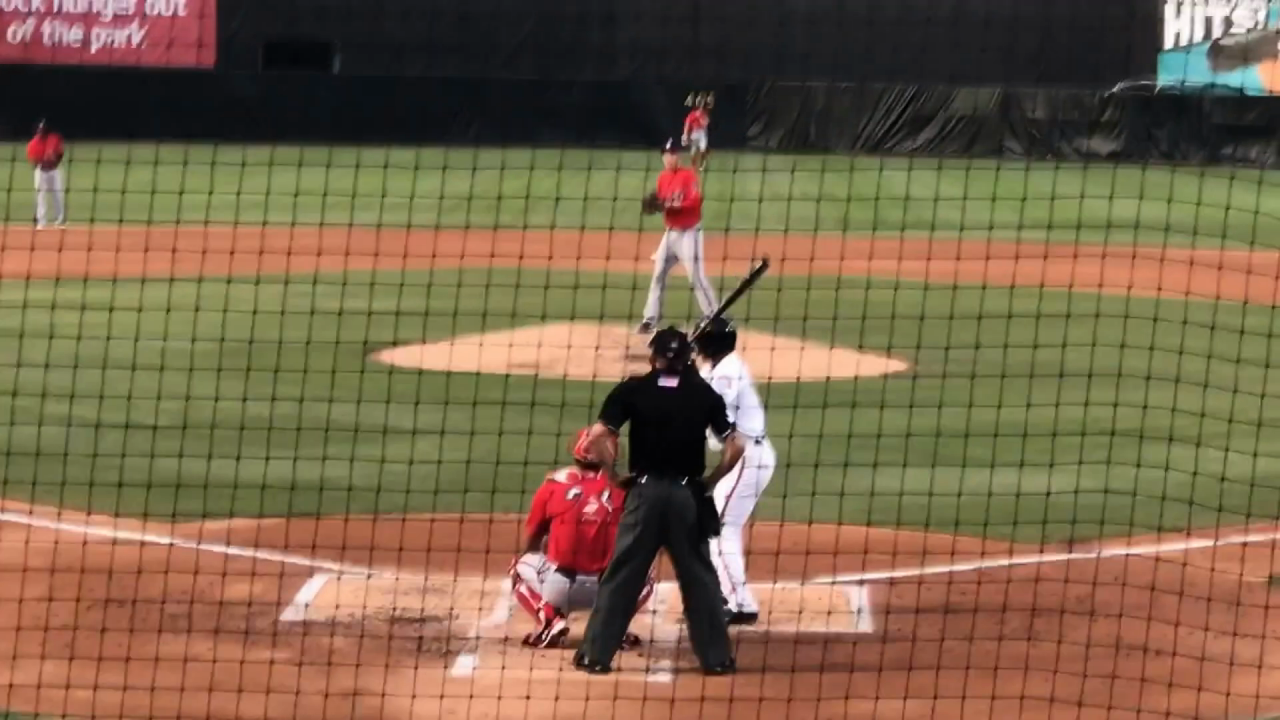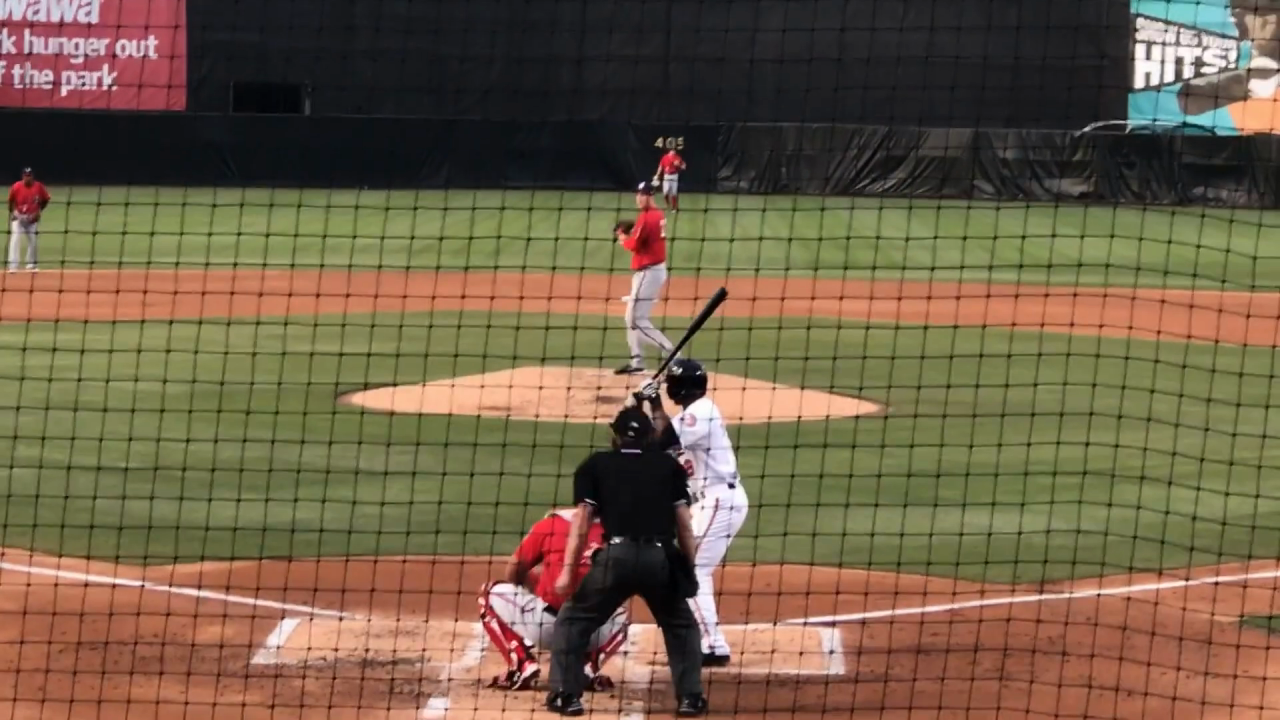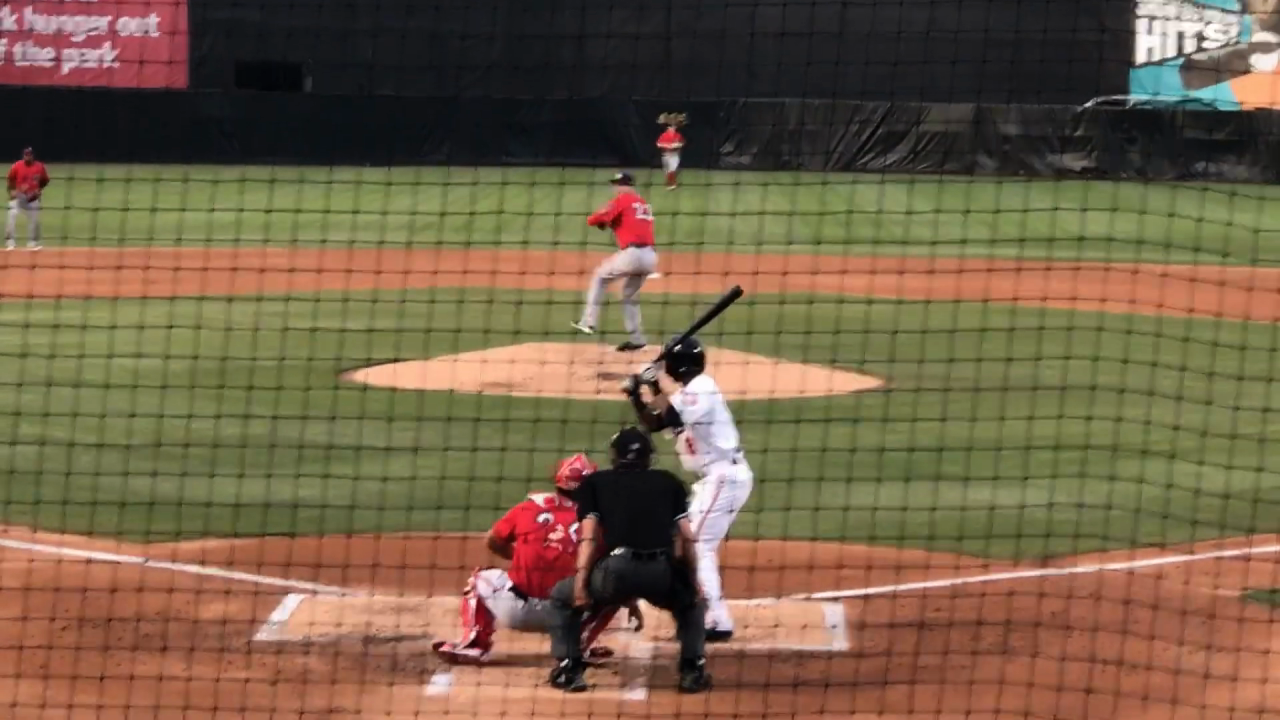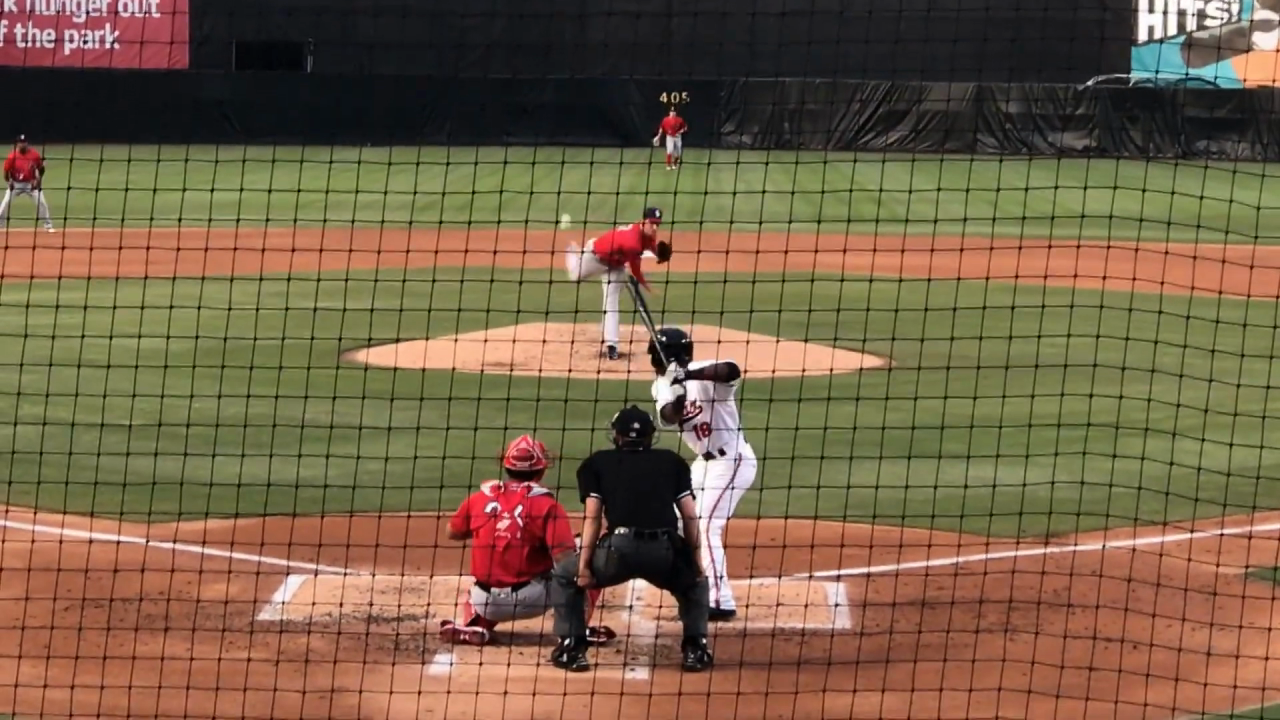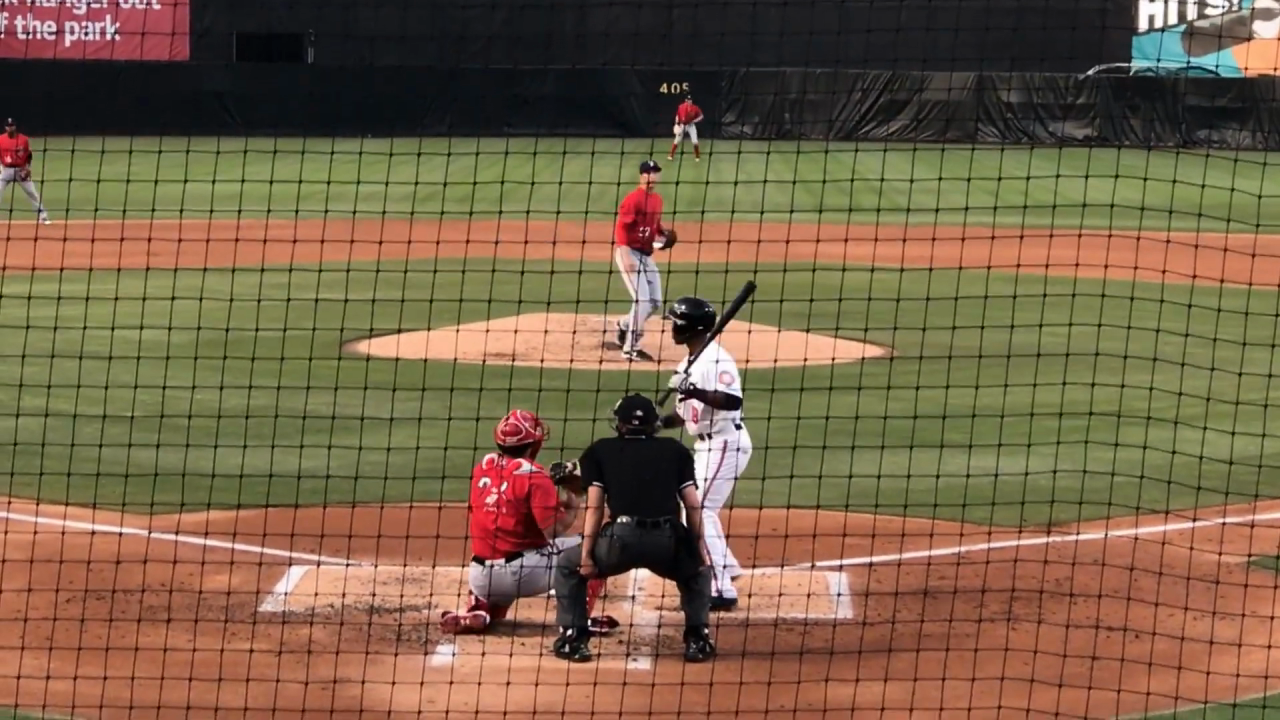
dt=0.7s
person 1, frame 1
left shoulder: (729, 369)
right shoulder: (718, 369)
left hip: (748, 457)
right hip: (741, 456)
left knee: (720, 529)
right knee: (722, 527)
left ankle: (742, 605)
right ankle: (731, 595)
person 1, frame 2
left shoulder: (701, 411)
right shoulder: (692, 413)
left elbow: (664, 441)
right elbow: (663, 441)
left wrist: (656, 403)
left hip: (720, 500)
right hip: (713, 501)
left knee: (692, 572)
right knee: (692, 569)
left ankle: (714, 647)
right ankle: (704, 637)
person 1, frame 3
left shoulder: (701, 388)
right shoulder: (686, 392)
left elbow: (671, 418)
right elbow: (654, 423)
left wrist: (654, 386)
right wrist: (636, 395)
left hip: (724, 477)
right hip: (715, 478)
left knee: (696, 547)
right knee: (700, 544)
left ankle: (718, 622)
right ankle: (710, 612)
person 1, frame 4
left shoulder: (704, 370)
right shoulder: (663, 384)
left elbow: (732, 372)
right elbow: (668, 417)
left wrist: (687, 375)
right wrist: (677, 395)
left hip: (733, 460)
right hip: (705, 461)
left knee: (705, 526)
left ankle: (721, 602)
person 1, frame 5
left shoulder: (716, 358)
right shoulder: (690, 361)
left elbow: (733, 401)
right elbow: (686, 411)
left wrist: (693, 391)
right wrist: (663, 423)
left hip: (726, 444)
right hip: (709, 445)
left knee: (701, 514)
right knee: (701, 511)
left ankle: (722, 591)
right ankle: (724, 566)
person 2, frame 1
left shoulder: (633, 389)
right shoulder: (704, 394)
left elbow: (597, 435)
right elbow: (735, 446)
left wrist: (616, 476)
right wrist: (710, 480)
left hip: (645, 492)
right hip: (687, 495)
left knee: (621, 575)
right knee: (700, 577)
left ankle: (596, 653)
right ankle: (716, 656)
person 2, frame 2
left shoulder: (596, 464)
right shoulder: (668, 464)
left elbow: (581, 520)
right elbow: (684, 524)
left wrist: (567, 570)
right wrist: (688, 568)
left hip: (617, 555)
right hip: (660, 557)
left knee: (573, 619)
right knee: (680, 624)
left ankle: (566, 694)
person 2, frame 3
left shoulder: (596, 482)
right shoulder: (669, 482)
left elbow: (590, 538)
right elbow: (686, 537)
left wrist: (580, 586)
right wrist: (692, 583)
left hip: (617, 569)
right hip: (661, 572)
left knee: (562, 596)
right knee: (692, 602)
left ankle: (570, 669)
right ankle: (693, 669)
person 2, frame 4
left shoulder: (597, 462)
right shoulder: (672, 461)
left elbow: (592, 517)
right elbow: (690, 516)
left wrist: (584, 566)
right wrist: (694, 562)
left hip: (620, 549)
right hip: (664, 552)
left knee: (565, 575)
right knee: (695, 582)
left ankle: (572, 648)
right ankle: (696, 649)
person 2, frame 5
left shoulder: (600, 450)
right shoulder: (675, 449)
left elbow: (595, 505)
right elbow: (693, 505)
left wrist: (586, 555)
right wrist: (696, 552)
left hip: (622, 537)
right hip: (667, 540)
left knee: (568, 565)
right knee: (697, 571)
left ankle: (574, 638)
right ankle: (698, 639)
person 3, frame 1
left shoulder: (553, 485)
right shoulder: (622, 490)
left elbow: (530, 545)
left hip: (559, 587)
left knee: (521, 567)
left ankle: (550, 620)
person 3, frame 2
left shoulder: (554, 523)
left elbow: (512, 573)
left wrist: (535, 579)
left hip: (545, 623)
right hip: (592, 634)
left knee: (490, 596)
right knee: (621, 617)
left ankle: (522, 664)
right ankle: (588, 666)
person 3, frame 3
left shoulder: (528, 508)
left elbow: (492, 543)
right wrist: (633, 606)
left hip: (513, 609)
left knee: (480, 579)
left ankle: (474, 646)
person 3, frame 4
left shoulder: (480, 497)
right shoulder: (546, 505)
left elbow: (452, 532)
right elbow: (565, 559)
left hip: (486, 603)
right hip: (530, 600)
left ankle: (474, 626)
person 3, frame 5
left shoulder: (484, 465)
right shoulder: (533, 476)
right elbow: (552, 529)
right wrist: (572, 510)
left hip: (480, 575)
right hip: (522, 570)
left knee: (494, 605)
left ankle: (477, 613)
person 4, frame 1
left shoulder: (689, 176)
right shoulder: (663, 177)
left elbow: (695, 203)
right elbow: (661, 201)
left wrist: (673, 204)
left hip: (689, 233)
right hip: (670, 233)
left knee: (697, 278)
right knee: (658, 274)
right ankle: (650, 318)
person 4, frame 2
left shoulder: (646, 217)
right shoulder: (657, 215)
left elbow: (634, 244)
left wrist: (622, 238)
right wrist: (628, 235)
left hip: (648, 272)
right hip: (649, 271)
left knee: (639, 321)
right knee: (631, 316)
right ankle: (636, 361)
person 4, frame 3
left shoulder: (621, 200)
right shoulder: (643, 204)
left elbow: (597, 218)
left wrist: (600, 220)
left hip: (634, 254)
right hip: (650, 255)
left knee: (600, 275)
right knee: (627, 295)
left ankle: (588, 322)
right ankle: (636, 338)
person 4, frame 4
left shoulder: (648, 236)
right shoulder: (633, 241)
right elbow: (634, 269)
left wrist: (658, 248)
right wrist: (644, 284)
left hip: (616, 265)
right hip: (595, 255)
left knee: (611, 305)
right knee: (576, 276)
left ankle: (611, 344)
right ankle: (574, 252)
person 4, frame 5
left shoulder: (657, 199)
right shoulder: (632, 200)
right elbow: (621, 230)
left wrist: (664, 234)
right wrist: (625, 256)
left hip: (647, 255)
right hip: (629, 253)
left knee: (656, 302)
right knee: (643, 301)
left ankle: (624, 325)
right ankle: (631, 348)
